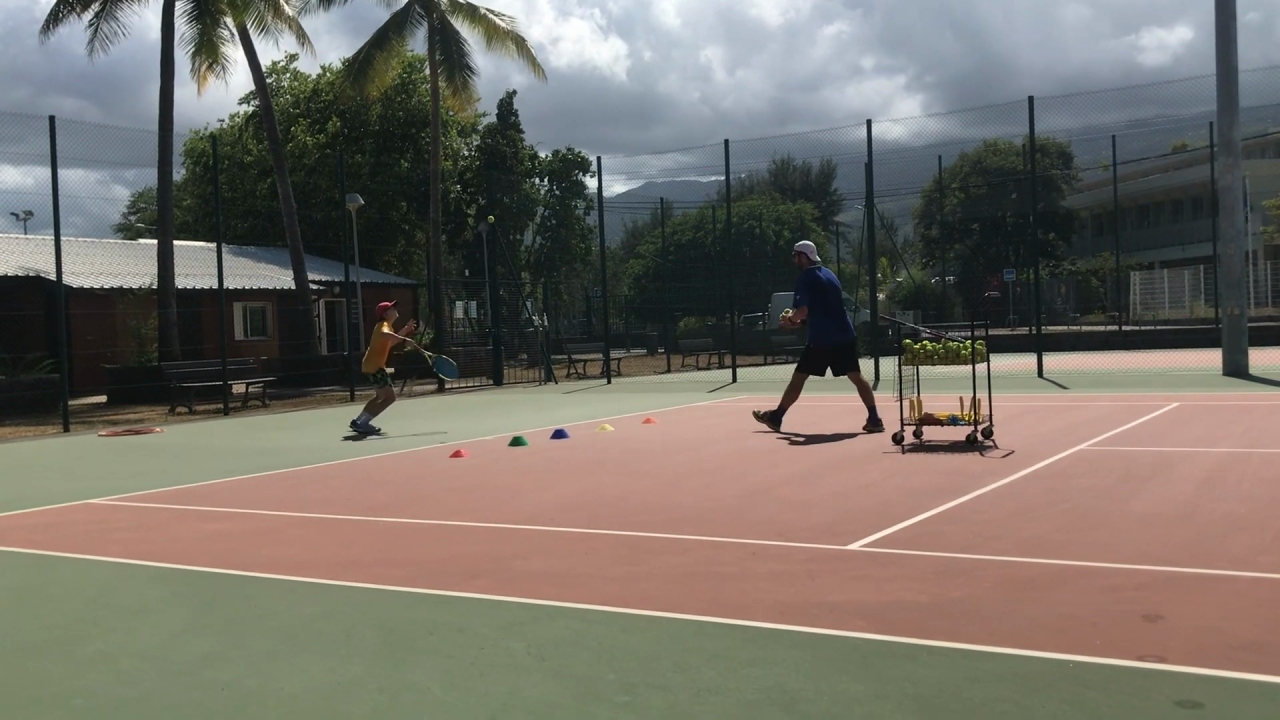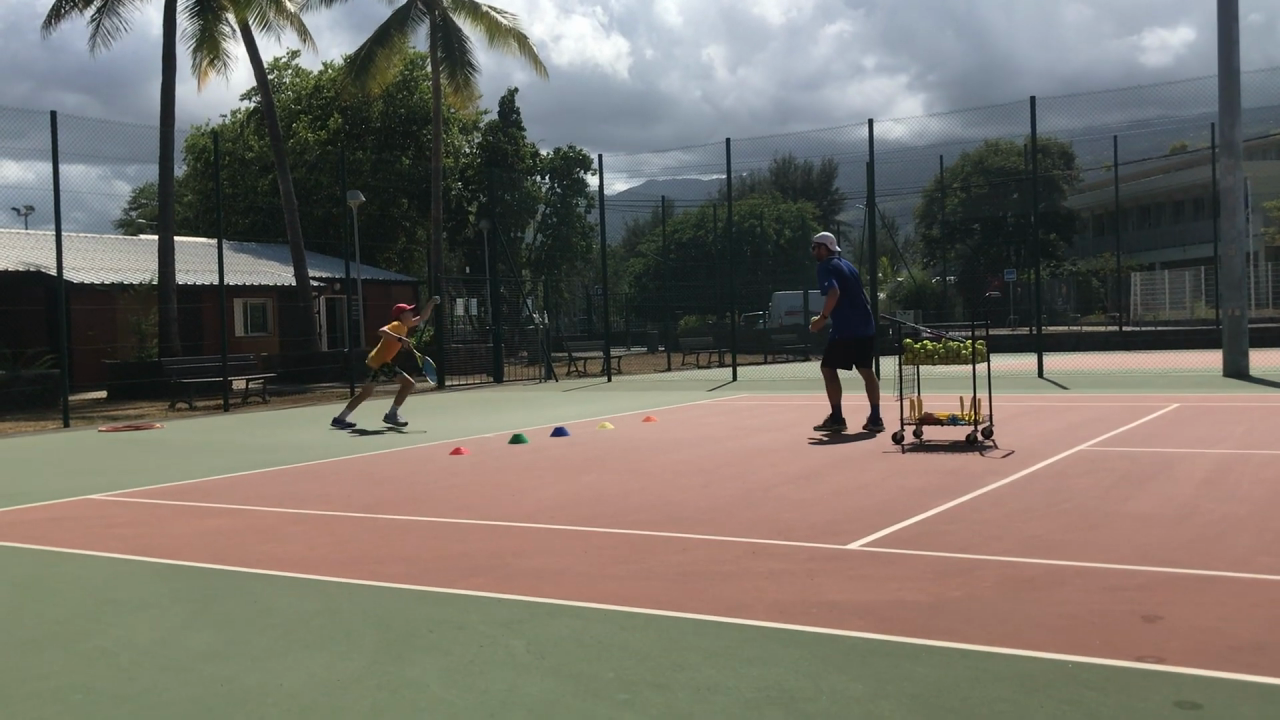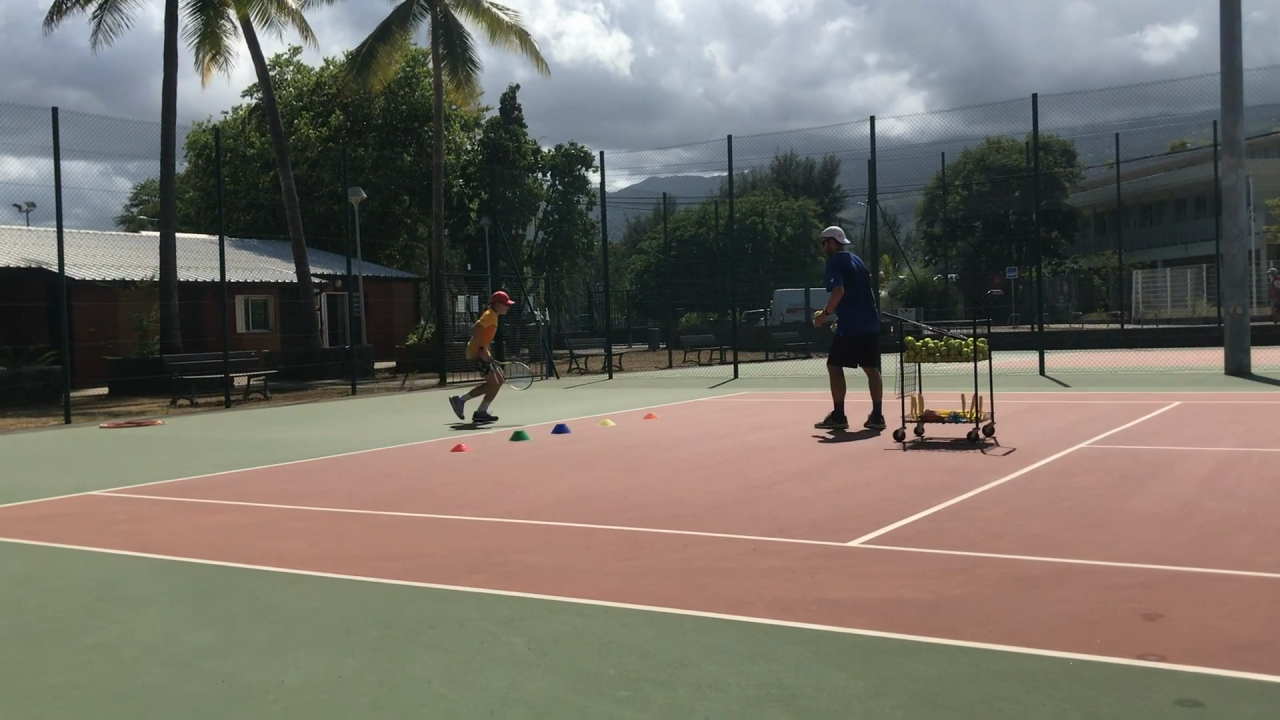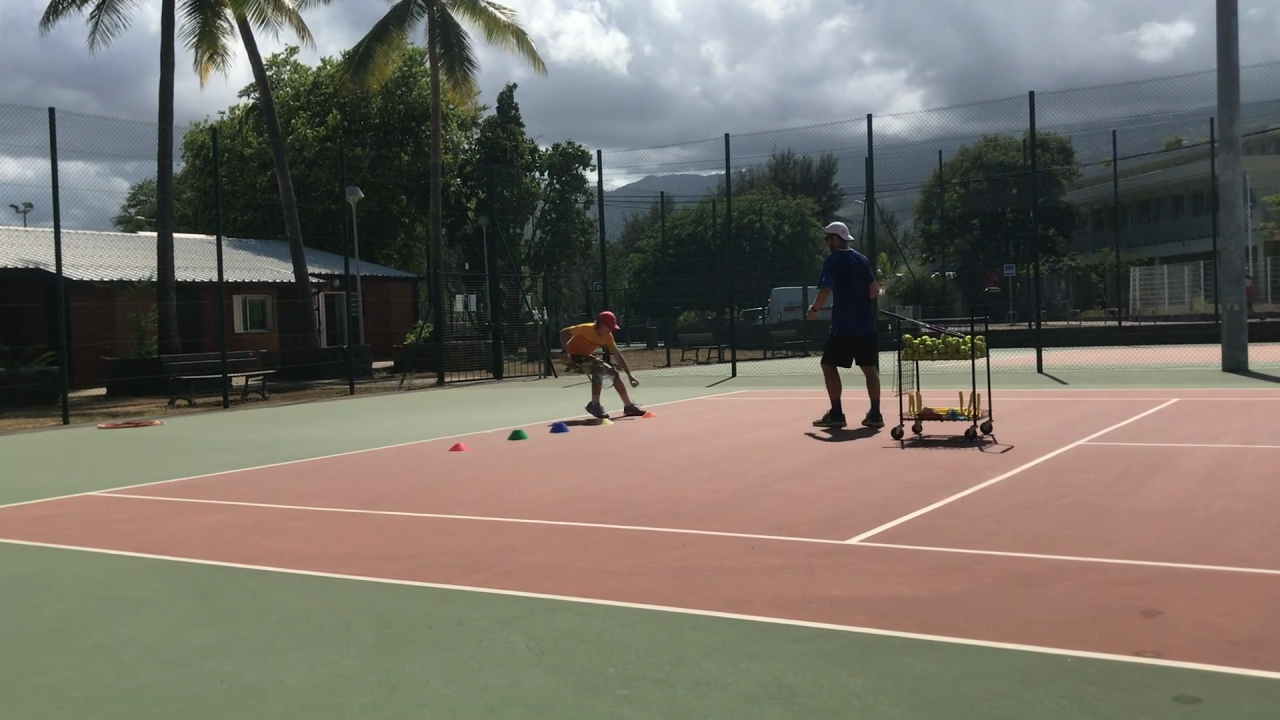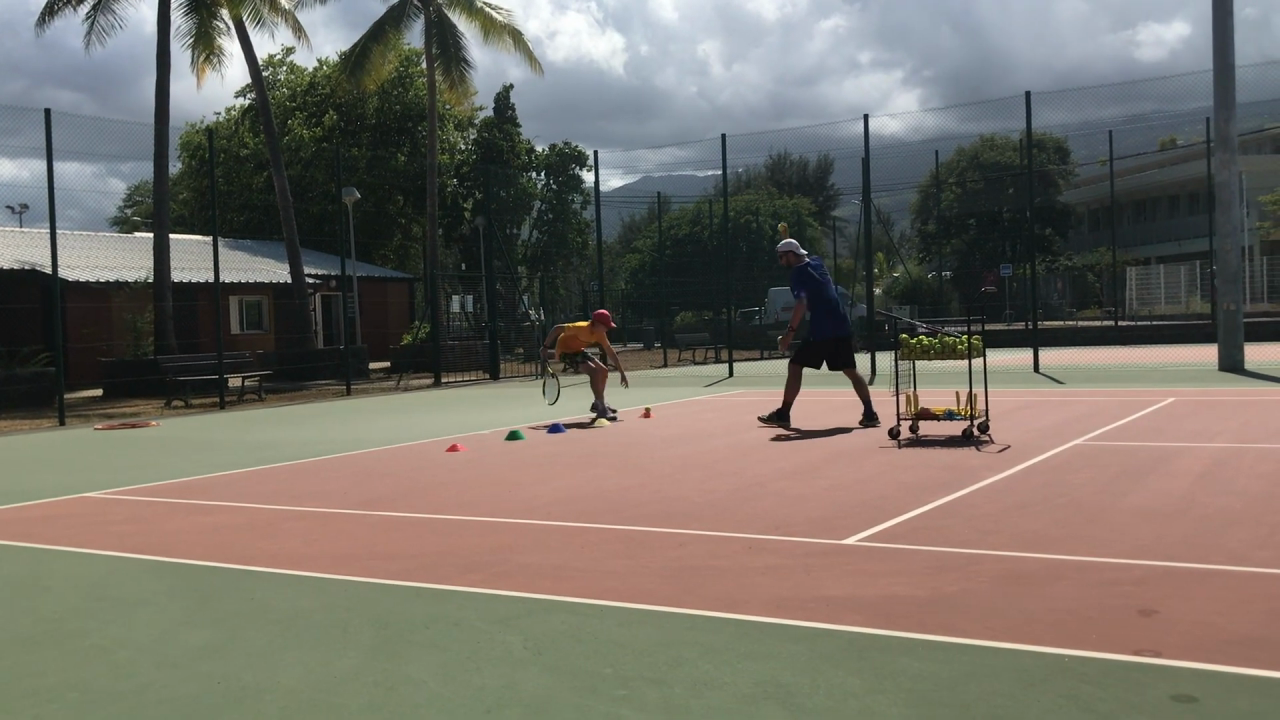
dt=0.5s
person 1, frame 1
left shoulder: (805, 278)
right shoulder: (829, 274)
left elbow: (802, 311)
left wrist: (790, 319)
right wrist: (801, 322)
left hip: (822, 338)
right hip: (845, 334)
left knee: (800, 375)
right knee: (855, 375)
left ankle: (776, 418)
right ankle: (874, 419)
person 1, frame 2
left shoulder: (825, 266)
right shoulder: (848, 265)
left elbow: (834, 293)
left wrist: (822, 318)
left hip: (845, 328)
right hip: (866, 326)
left knee: (828, 368)
right knee: (867, 371)
left ankle: (837, 418)
right ankle: (875, 418)
person 1, frame 3
left shoulder: (834, 262)
right shoulder: (857, 261)
left elbow: (838, 291)
left wrist: (825, 313)
left hip: (850, 325)
right hip: (870, 323)
left knee: (835, 367)
right knee: (871, 368)
left ankle: (838, 416)
right ankle: (877, 416)
person 1, frame 4
left shoulder: (833, 260)
right shoulder: (862, 259)
left elbow: (826, 291)
right elbow: (875, 290)
left wrist: (814, 309)
left hip: (844, 325)
right hip: (867, 323)
left knee: (829, 365)
right knee: (869, 367)
left ankle: (836, 414)
right ankle: (875, 414)
person 1, frame 5
left shoulder: (798, 274)
right shoulder: (817, 263)
left elbow: (801, 304)
left wrist: (790, 332)
left hip: (822, 330)
right hip: (842, 326)
left knee: (795, 366)
right knee: (850, 370)
left ankle: (782, 415)
right ankle: (869, 414)
